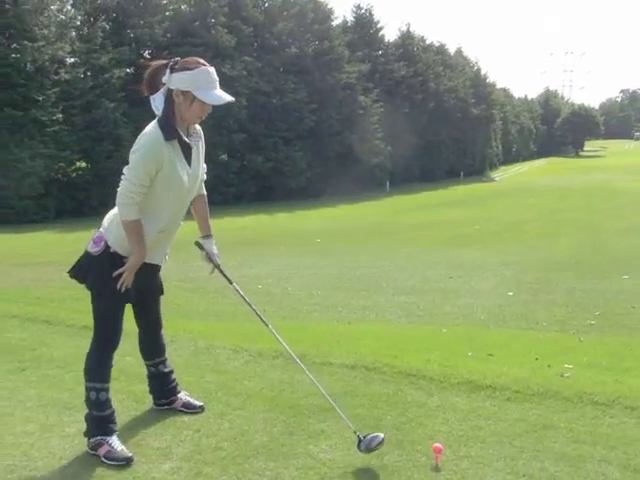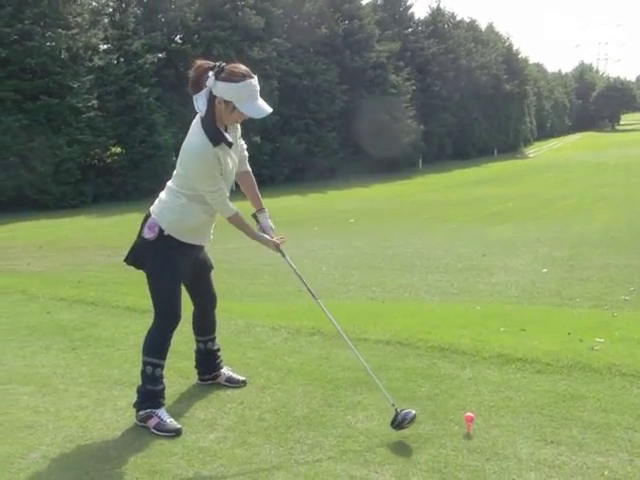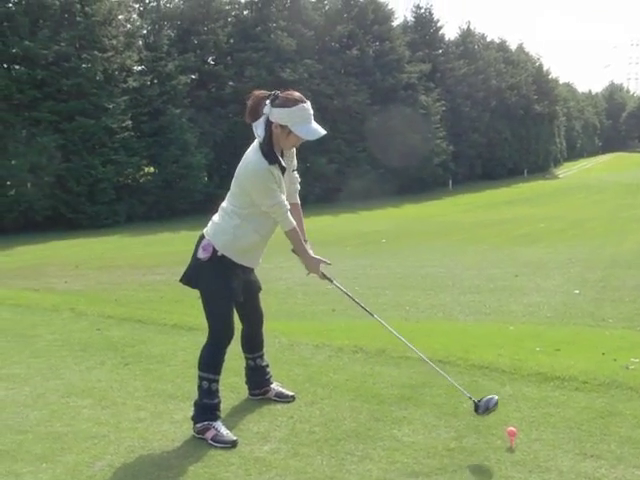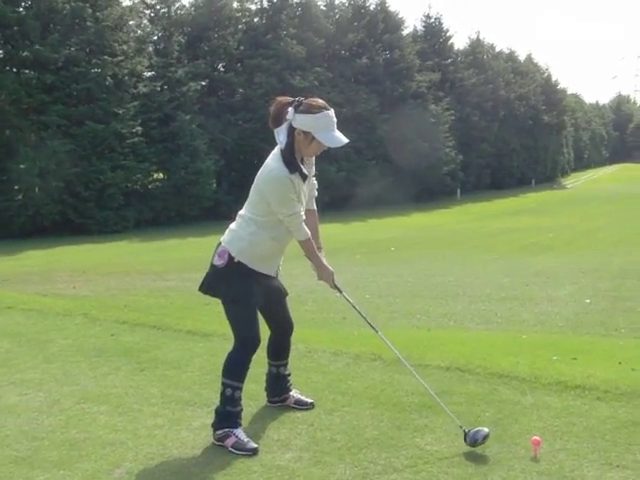
dt=1s
person 1, frame 1
left shoulder: (196, 136)
right shoulder: (154, 142)
left elbow: (197, 190)
right elbow: (127, 202)
left wrist: (207, 240)
right wrist: (136, 256)
left hip: (149, 253)
right hip: (116, 252)
left knee: (151, 326)
right knee: (106, 337)
left ankle: (165, 392)
right ankle: (99, 431)
person 1, frame 2
left shoulder: (228, 124)
right shoulder: (202, 147)
left elbow: (242, 168)
right elbow: (221, 204)
left wrist: (263, 214)
right wrist: (258, 237)
left hip: (190, 235)
right hip: (166, 235)
left knee: (206, 301)
right knee: (168, 315)
left ankle: (210, 368)
right ankle: (148, 405)
person 1, frame 3
left shoulder: (284, 151)
right shoulder: (257, 167)
left elbow: (292, 201)
right elbow: (282, 216)
left wrist: (305, 248)
right wrist: (306, 256)
left hip: (241, 256)
right hip: (219, 255)
left knee: (254, 320)
right knee: (222, 333)
left ankle: (259, 384)
right ankle: (205, 417)
person 1, frame 4
left shoulder: (304, 161)
right shoulder: (277, 174)
left elbow: (310, 209)
right elbow: (297, 228)
left wrist: (320, 253)
right wrist: (319, 264)
left hip: (264, 263)
right hip: (238, 261)
left knee: (283, 327)
right knee: (248, 339)
left ankle: (279, 391)
right ankle: (226, 424)
